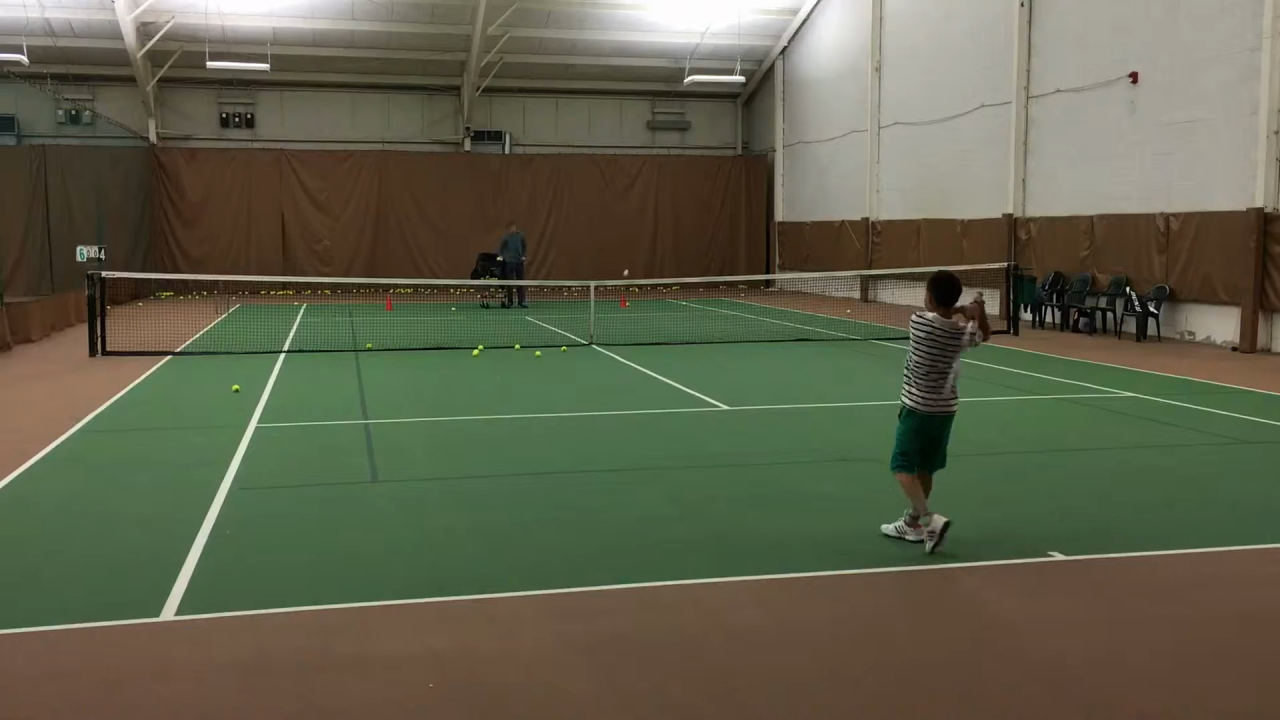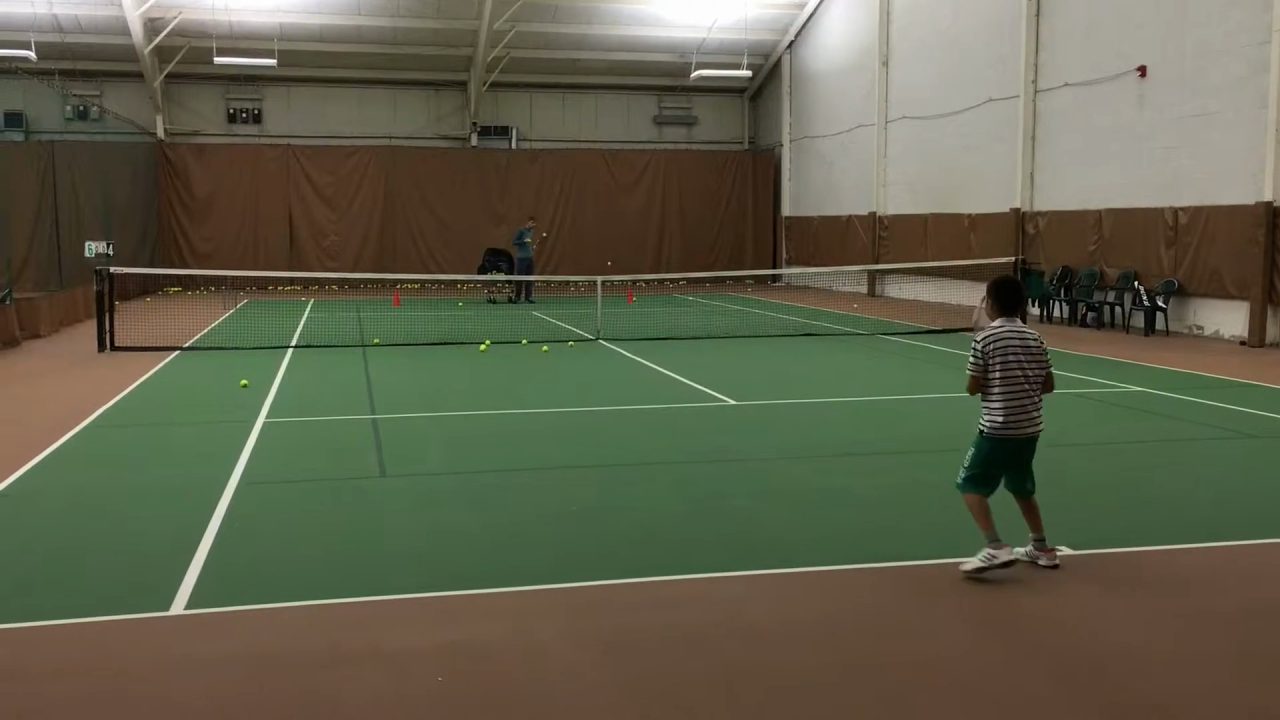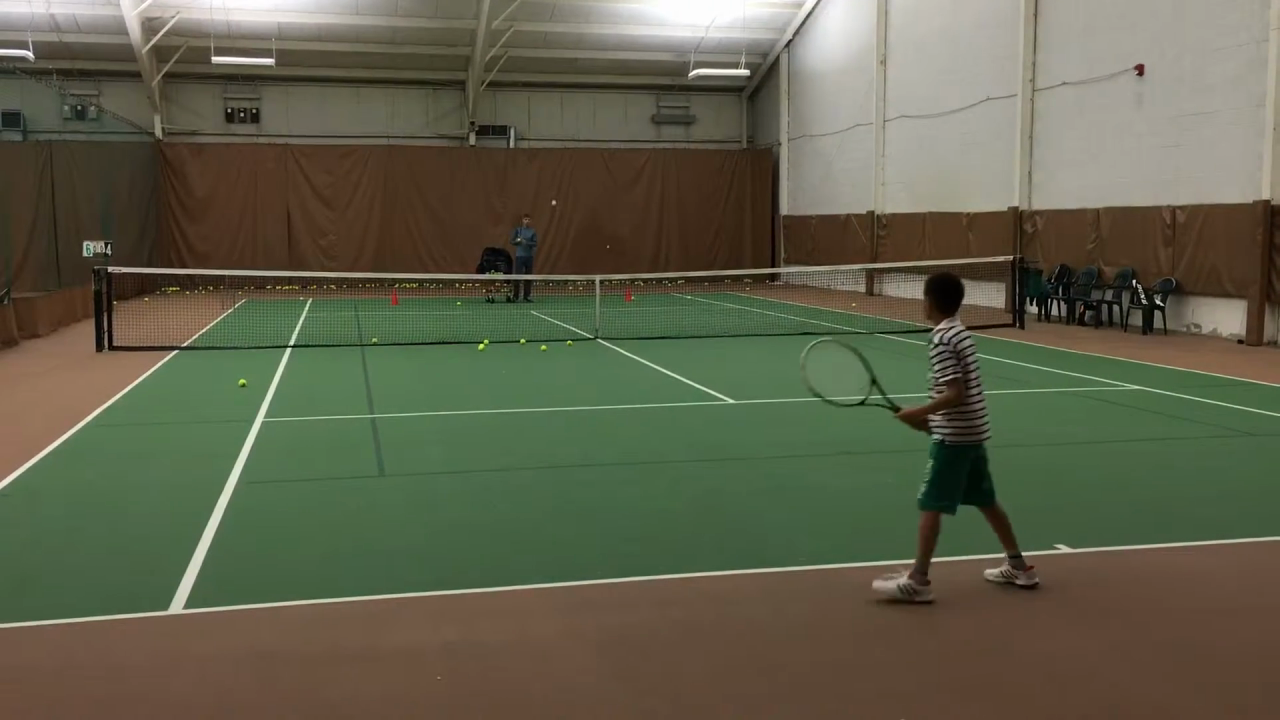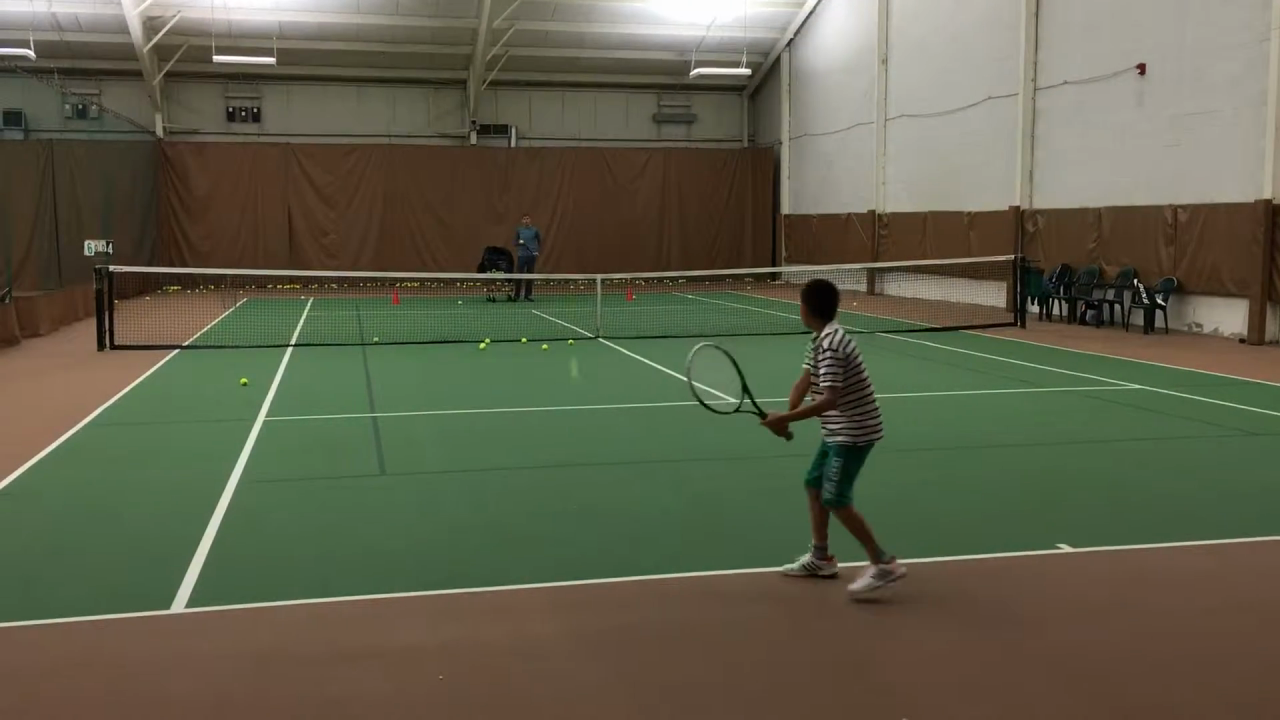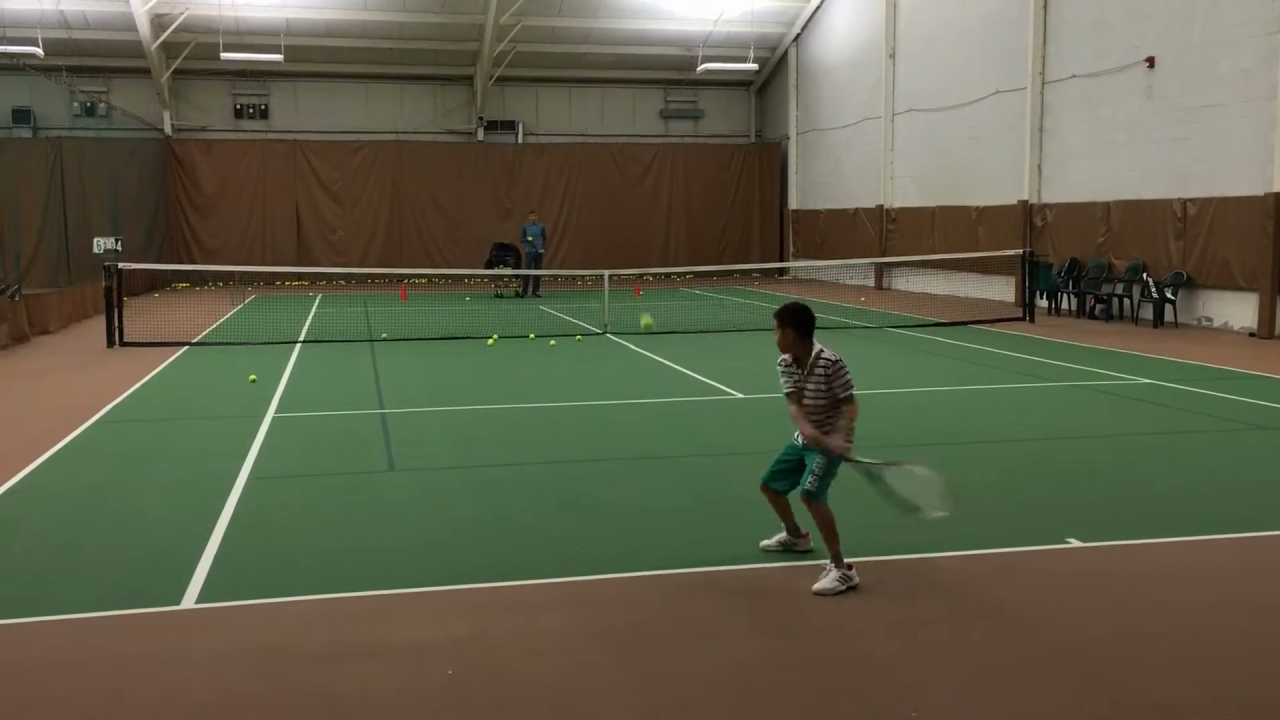
dt=0.7s
person 1, frame 1
left shoulder: (918, 321)
right shoulder: (965, 333)
right elbow: (985, 335)
left wrist: (964, 313)
right wrist: (978, 314)
left hip: (917, 406)
right hip: (945, 409)
left knee: (903, 467)
right knee: (925, 469)
left ankle: (932, 519)
right ankle: (912, 522)
person 1, frame 2
left shoulder: (984, 338)
right shoulder: (1034, 338)
left elbow: (973, 389)
right elbow: (1048, 385)
left hip: (998, 428)
right hip: (1030, 426)
left knee: (971, 486)
right knee: (1022, 488)
left ankle: (996, 547)
right ankle: (1041, 548)
person 1, frame 3
left shoulder: (942, 342)
right shoulder: (960, 334)
left elbow: (954, 395)
left wrist: (916, 413)
right wrist: (922, 413)
left hip: (955, 436)
right hip: (972, 431)
left knee: (930, 504)
right knee: (984, 499)
left ankle: (917, 581)
right ankle: (1019, 566)
person 1, frame 4
left shoulder: (829, 346)
right shoulder: (823, 338)
left elbow: (830, 399)
right elbow: (805, 380)
left wrist: (786, 418)
right wrist: (786, 415)
left hip: (854, 433)
right hip: (838, 431)
left knee: (835, 500)
right knee: (814, 487)
left ankle: (883, 563)
right ankle: (821, 557)
person 1, frame 5
left shoulder: (831, 360)
right shoulder: (786, 363)
left elbow: (850, 404)
right elbow: (795, 407)
left wrist: (841, 439)
right wrist: (815, 435)
left hip: (829, 441)
right hip: (805, 438)
left knee: (811, 495)
right knee: (770, 485)
left ankle: (841, 569)
right ankle: (795, 535)
